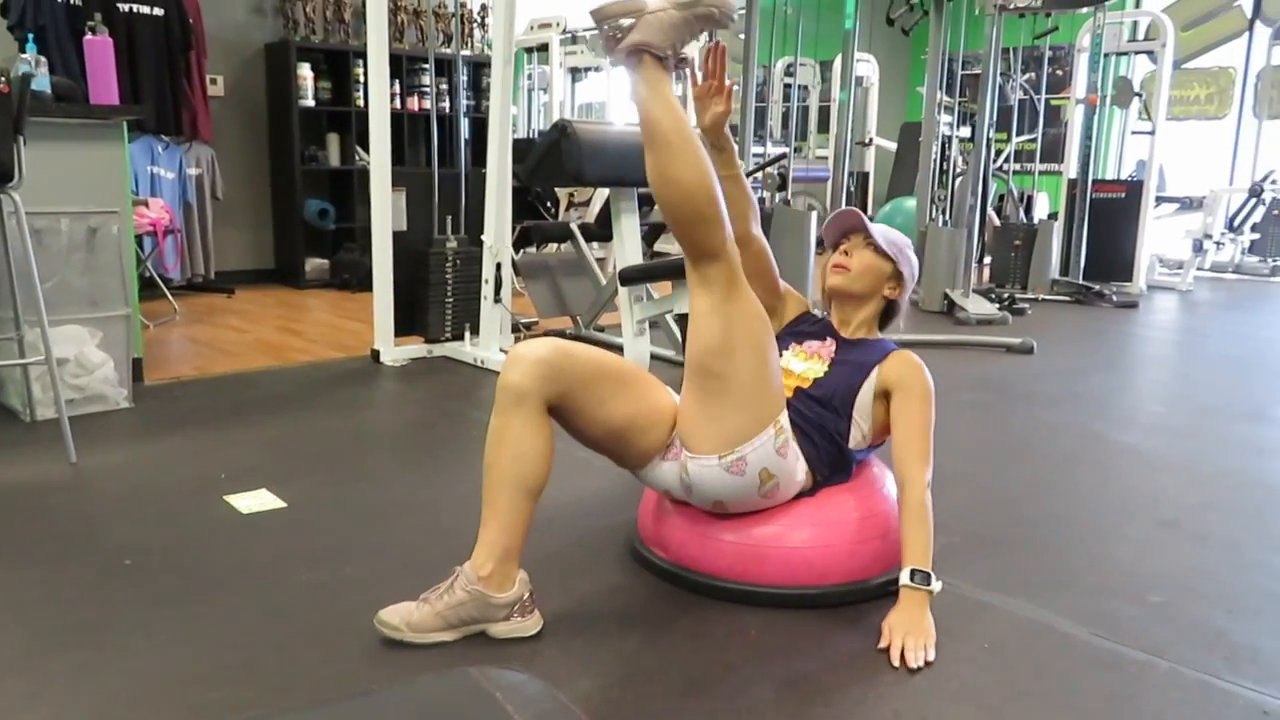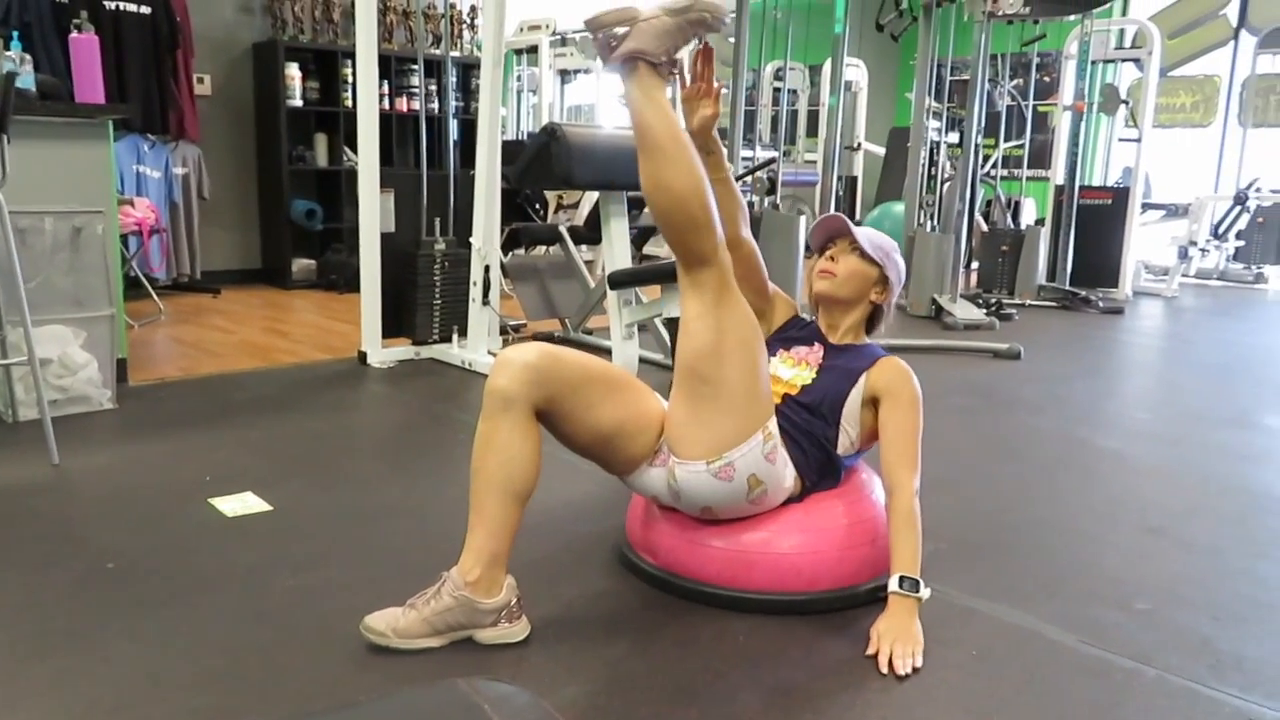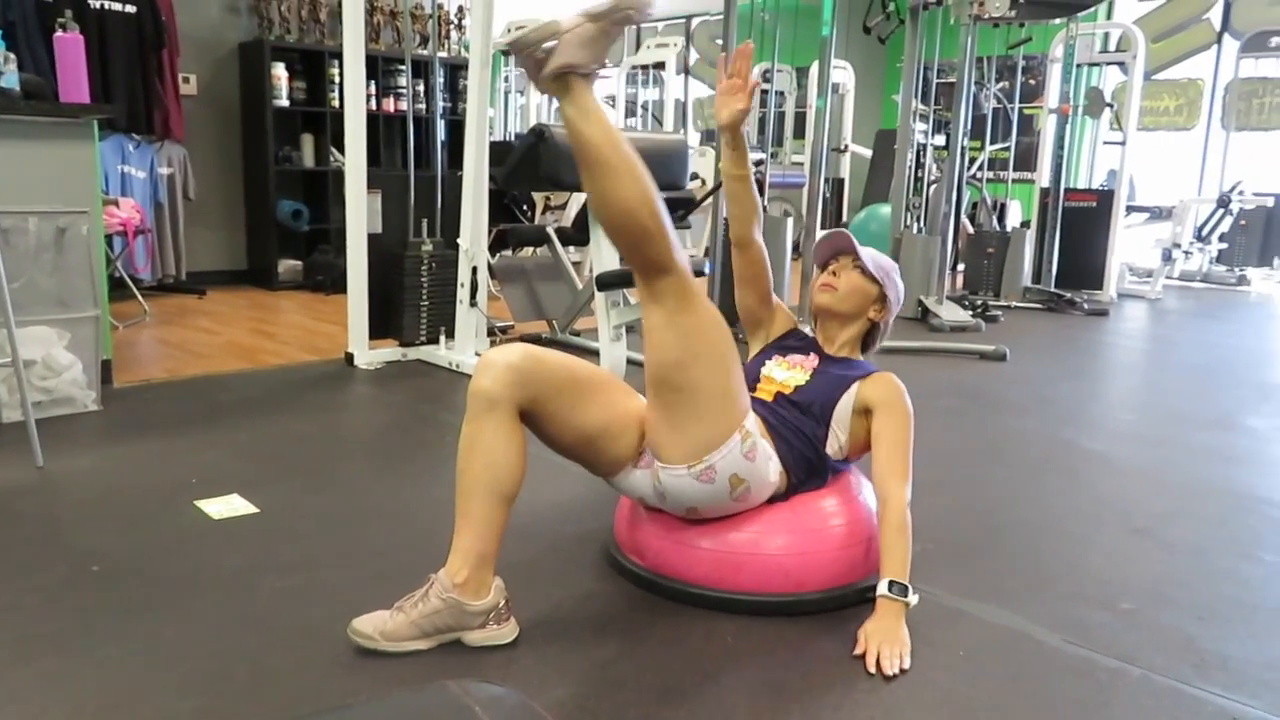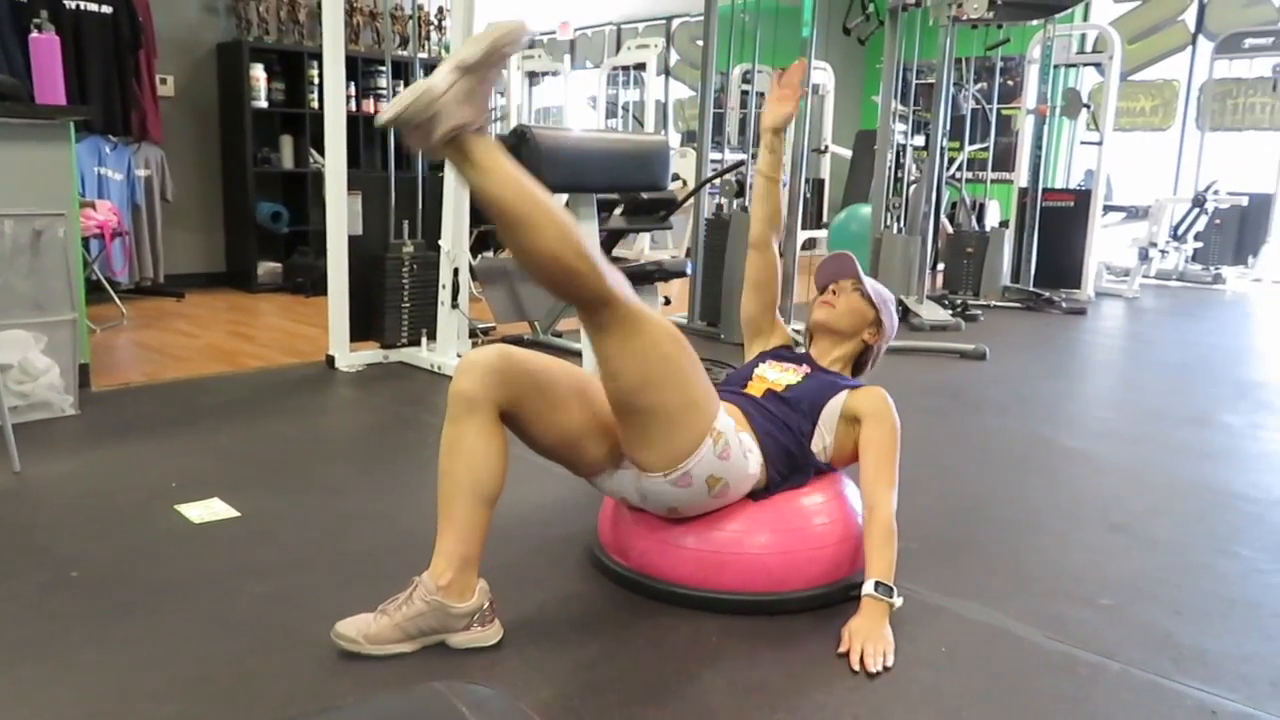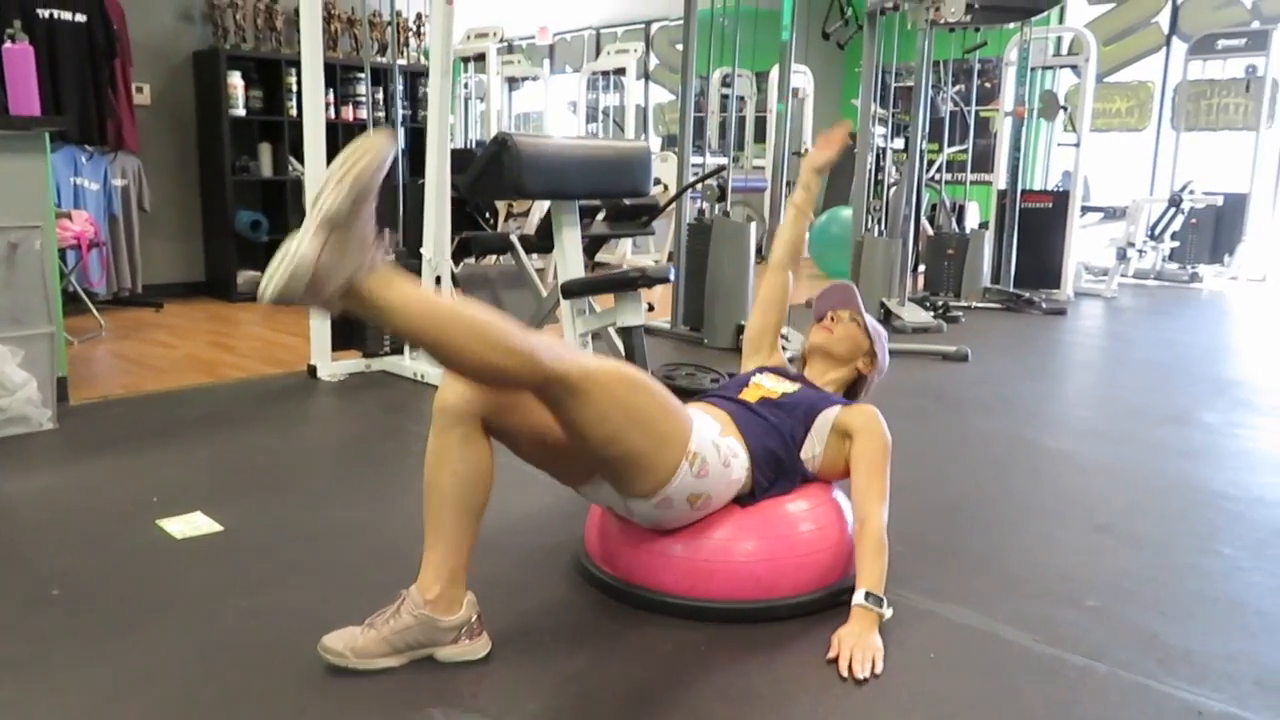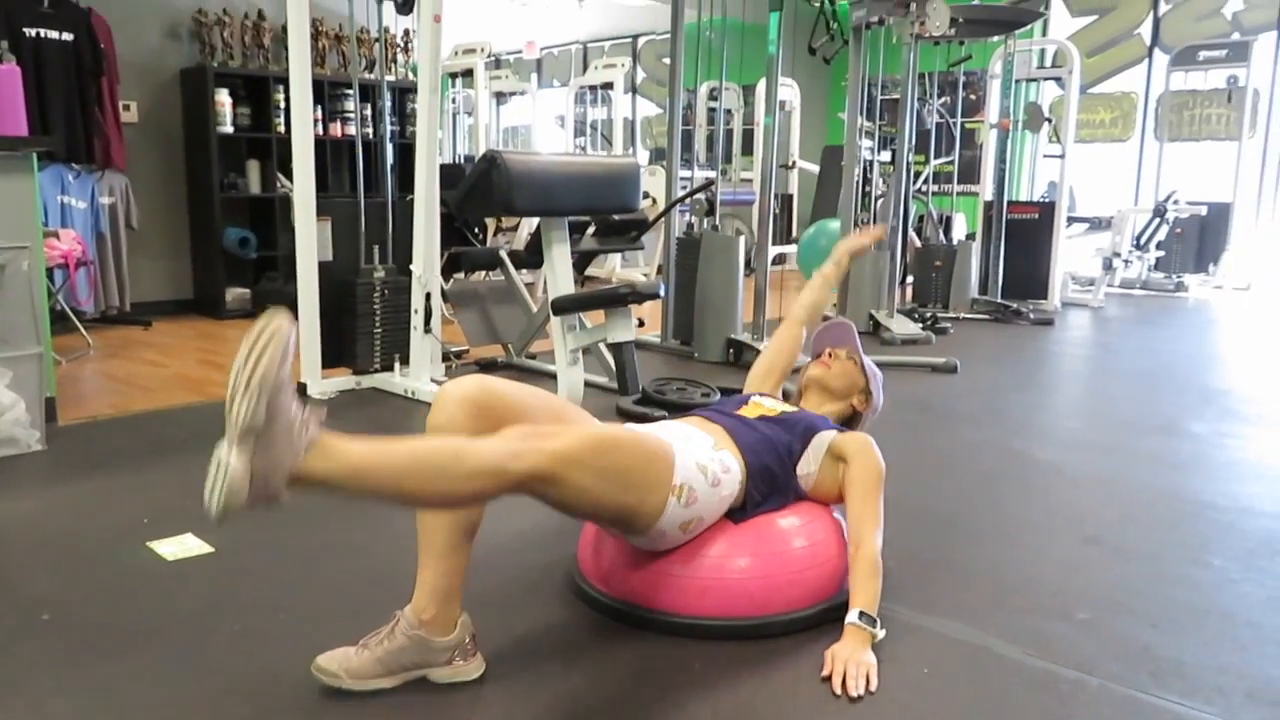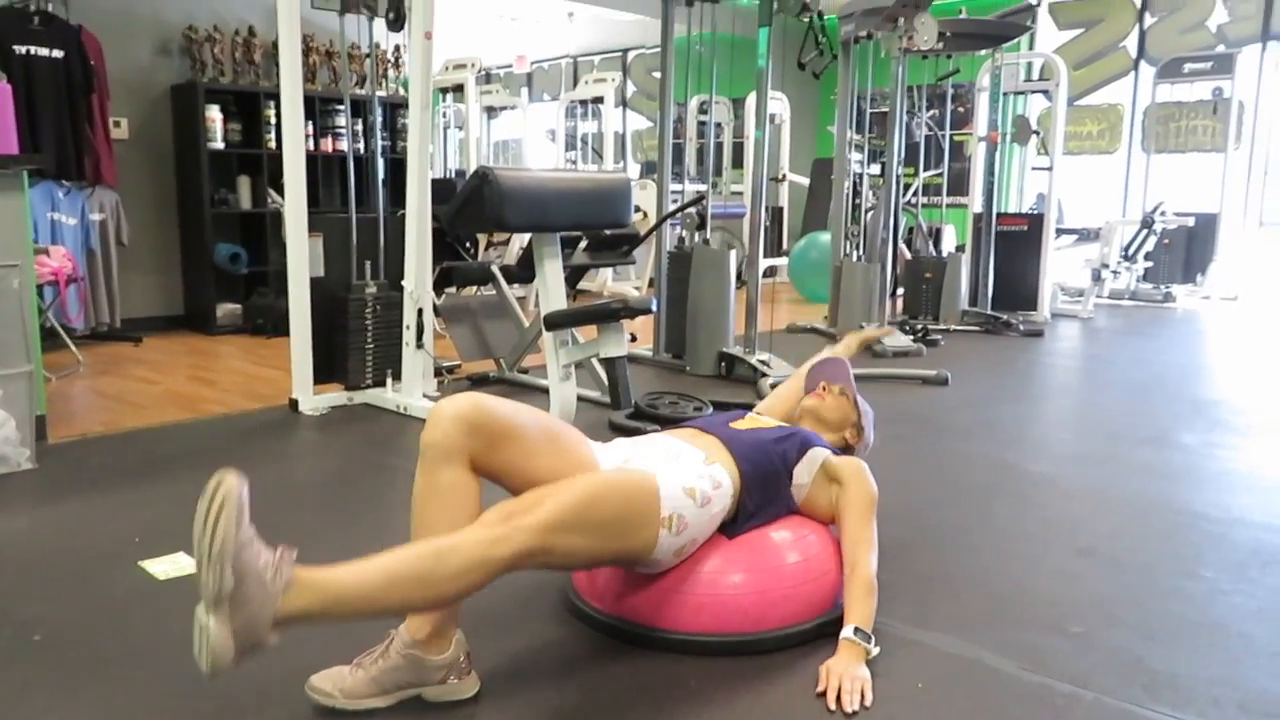
dt=0.2s
person 1, frame 1
left shoulder: (899, 370)
right shoulder: (795, 320)
left elbow: (913, 480)
right elbow: (747, 235)
left wrist: (915, 598)
right wrist: (716, 135)
left hip: (750, 463)
right hip: (692, 451)
left knee: (708, 252)
right knee: (532, 365)
left ankle: (650, 60)
right ankle: (494, 585)
person 1, frame 2
left shoulder: (886, 376)
right shoulder: (785, 322)
left elbow: (902, 488)
right elbow: (740, 236)
left wrist: (903, 606)
right wrist: (705, 137)
left hip: (740, 470)
right hip: (679, 455)
left knee: (702, 257)
right knee: (519, 371)
right ankle: (482, 592)
person 1, frame 3
left shoulder: (878, 390)
right shoulder: (779, 336)
left elbow: (894, 494)
right elbow: (746, 240)
left wrist: (891, 607)
right wrist: (731, 135)
left hip: (724, 468)
right hip: (665, 456)
left knee: (660, 267)
right knee: (503, 372)
left ankle: (575, 83)
right ankle: (468, 594)
person 1, frame 4
left shoulder: (866, 404)
right shoulder: (774, 349)
left elbow: (881, 503)
right elbow: (762, 241)
left wrist: (875, 607)
right wrist: (772, 136)
left hip: (707, 460)
right hip: (645, 455)
left knee: (598, 288)
right knee: (484, 373)
left ankle: (464, 132)
right ankle: (453, 596)
person 1, frame 5
left shoulder: (855, 420)
right shoulder: (765, 369)
left elbow: (872, 519)
right elbow: (776, 270)
left wrist: (865, 613)
right wrist: (810, 176)
left hip: (700, 463)
right hip: (630, 459)
left knee: (546, 365)
right knee: (467, 388)
left ankle: (354, 276)
right ankle: (440, 611)
person 1, frame 6
left shoulder: (848, 447)
right shoulder: (761, 399)
left elbow: (867, 539)
right elbow: (796, 321)
left wrist: (859, 627)
right wrist: (841, 255)
left hip: (695, 475)
right hip: (638, 457)
left knee: (516, 457)
right knee: (465, 399)
left ankle: (299, 450)
right ankle: (434, 629)
person 1, frame 7
left shoulder: (840, 471)
right shoulder: (766, 426)
left elbow: (862, 559)
right elbow: (798, 379)
left wrist: (853, 642)
right wrist: (846, 345)
left hip: (687, 488)
right hip: (627, 458)
left knee: (508, 532)
right knee: (457, 418)
left ankle: (278, 592)
right ankle: (430, 647)
